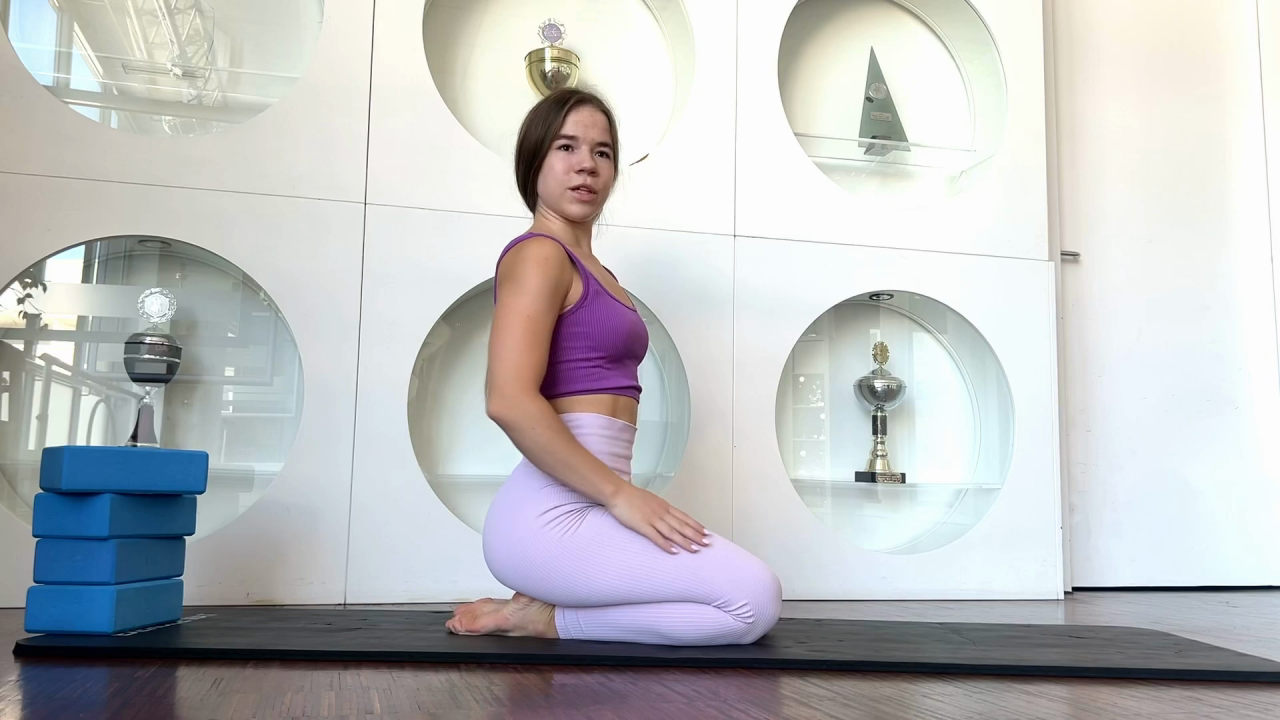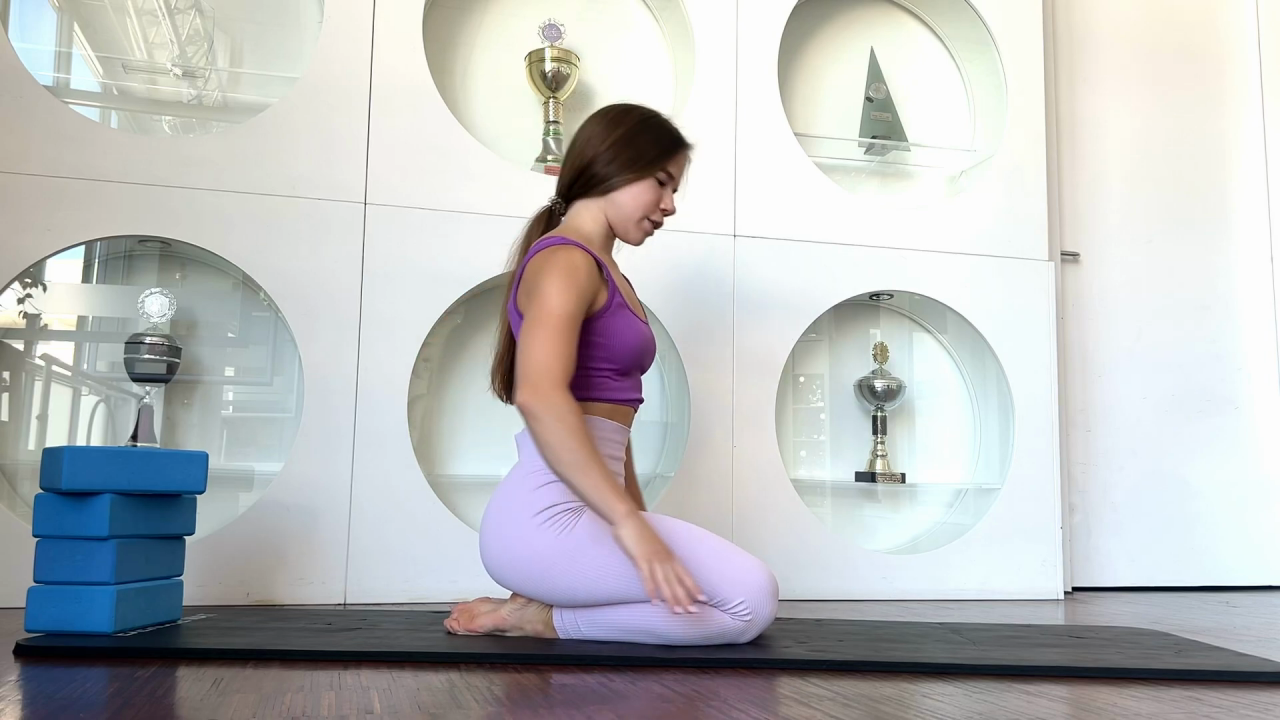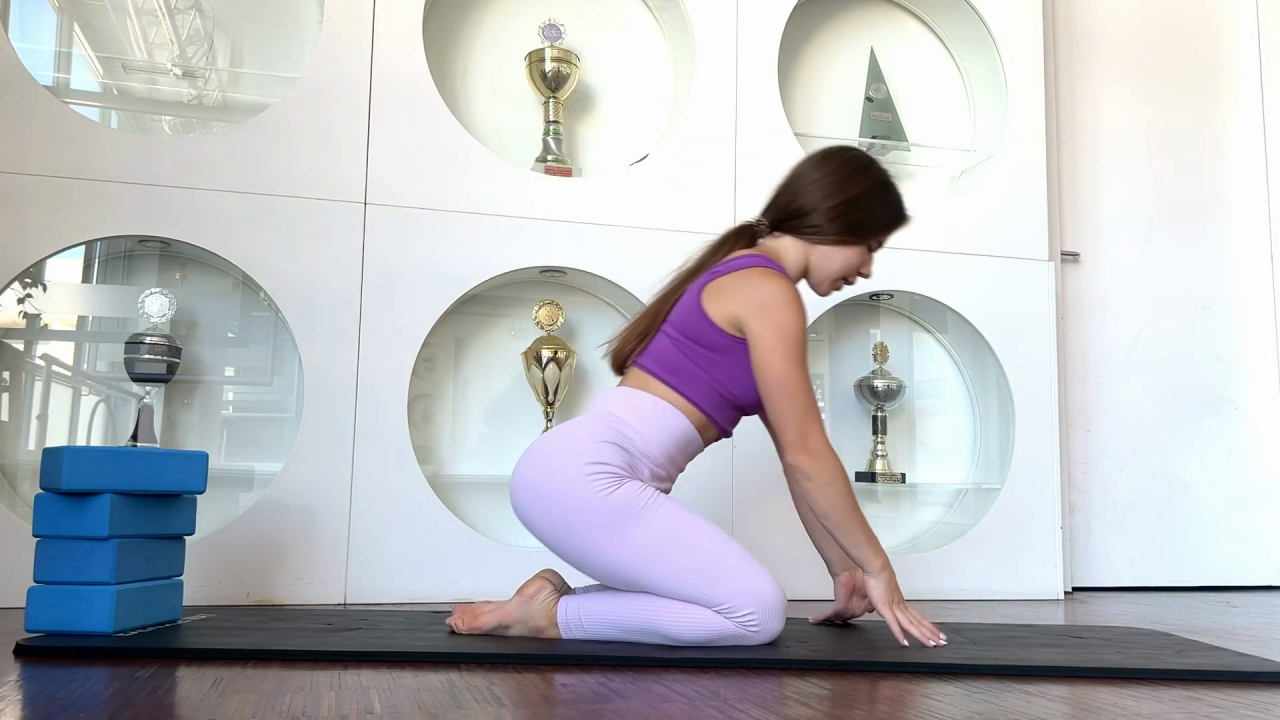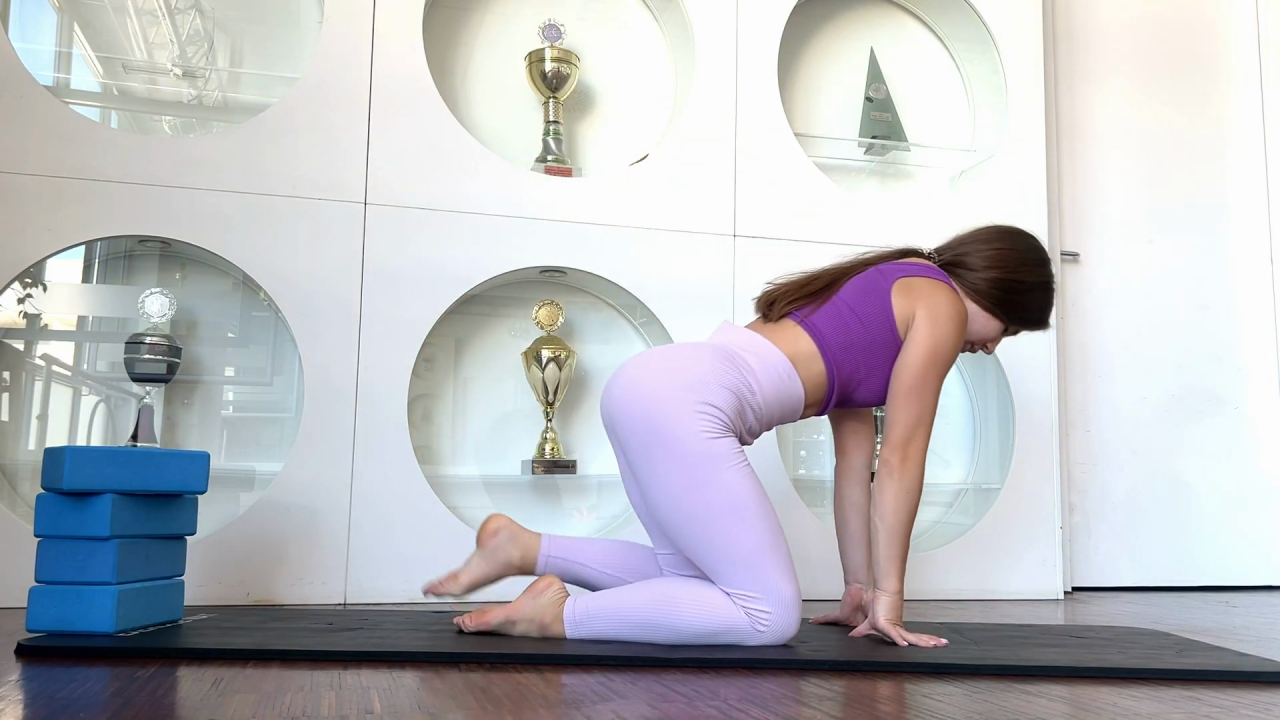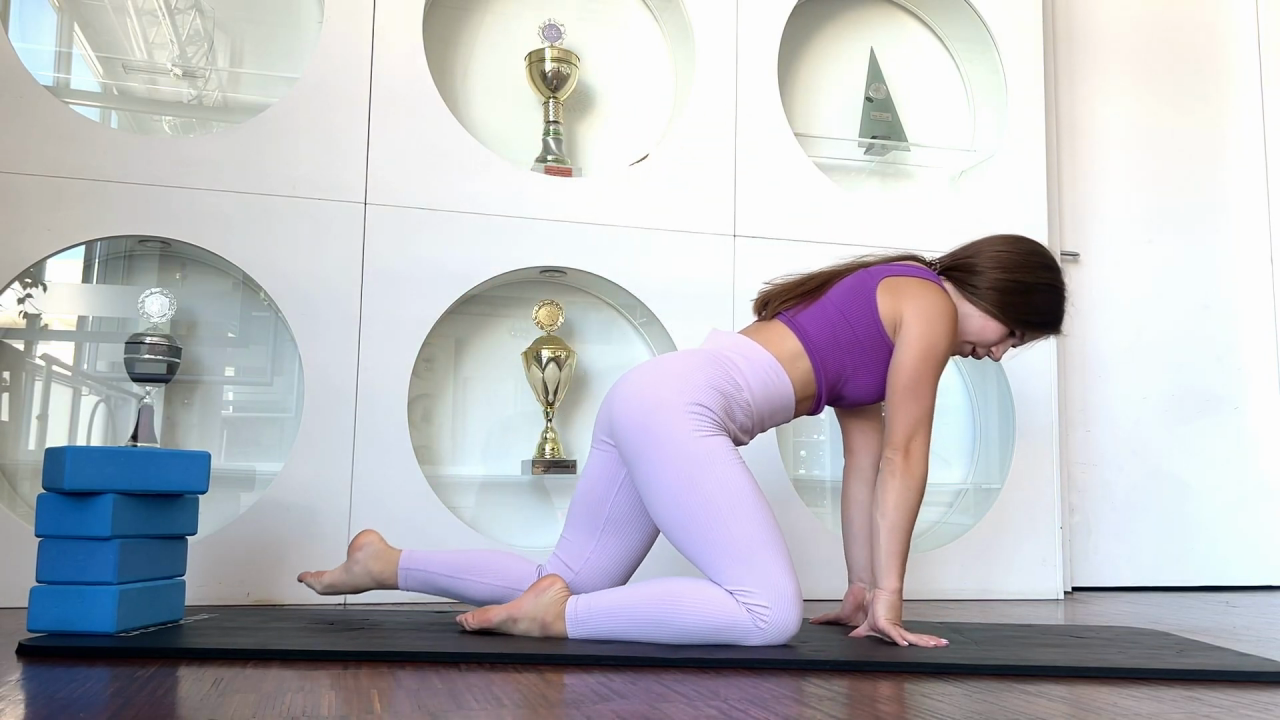
dt=0.5s
person 1, frame 1
left shoulder: (587, 270)
right shoulder: (537, 256)
right elbow: (513, 404)
left wrist: (619, 492)
right wrist: (622, 495)
left hip: (574, 512)
right hip: (550, 519)
right knee: (754, 599)
left ankle: (552, 600)
right ankle: (550, 618)
person 1, frame 2
left shoulder: (605, 274)
right shoulder: (566, 262)
right elbow: (539, 395)
left wrist: (638, 523)
right wrist: (629, 525)
left hip: (568, 515)
right hip: (546, 520)
right knee: (747, 601)
left ankle: (549, 600)
right ankle: (549, 619)
person 1, frame 3
left shoulder: (739, 279)
right shoulder: (768, 296)
left elbow: (797, 455)
right elbow: (805, 455)
left wrist: (843, 570)
right wrist: (877, 571)
left hip: (589, 482)
right hip: (581, 481)
left knee: (730, 595)
right knee: (756, 611)
left ankle: (558, 598)
right ankle: (552, 615)
person 1, frame 4
left shoulder: (879, 296)
right shoulder: (938, 307)
left elbow: (854, 462)
right elbow: (902, 460)
left wrist: (860, 590)
right wrist: (884, 596)
left hip: (644, 381)
right hip: (681, 403)
left knee: (690, 580)
right knee: (770, 615)
left ankle: (522, 548)
right ankle: (552, 613)
person 1, frame 5
left shoulder: (880, 310)
right shoulder: (930, 304)
left elbow: (862, 460)
right elbow: (903, 459)
left wrist: (860, 588)
right wrist: (886, 595)
left hip: (646, 396)
right hip: (678, 410)
left knee: (566, 581)
right knee: (769, 616)
left ankle: (383, 563)
right ankle: (554, 614)
